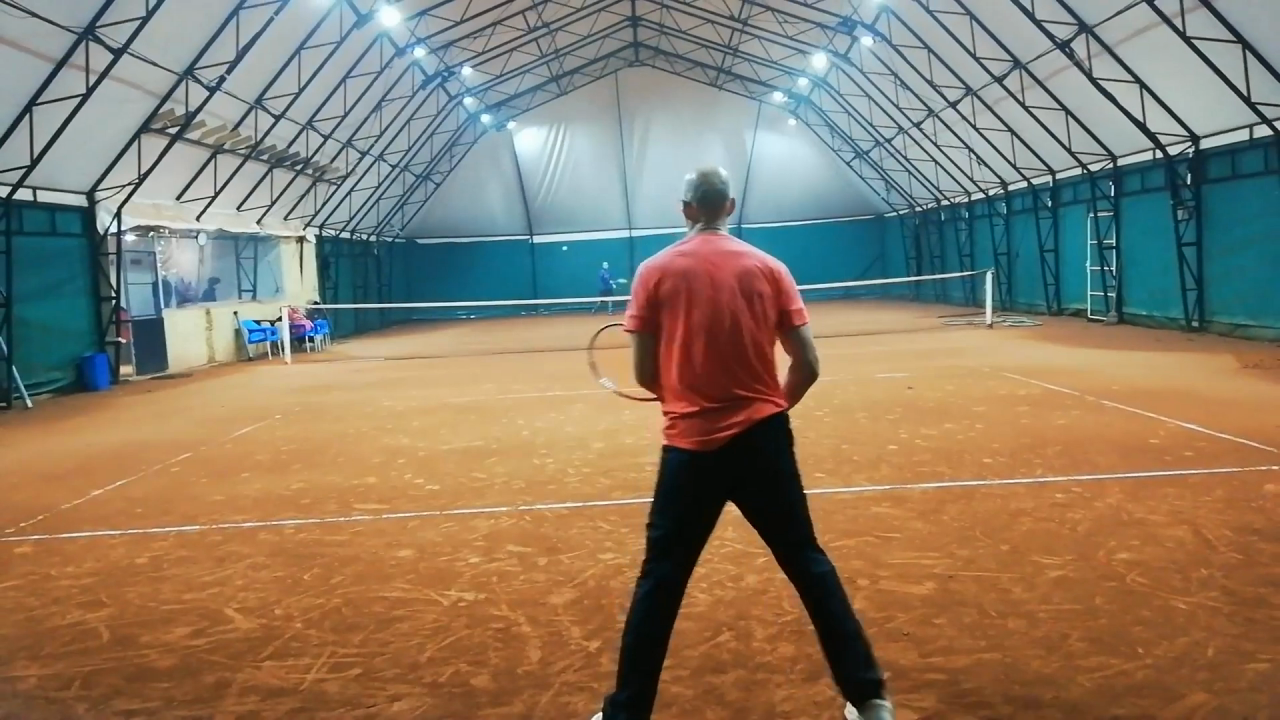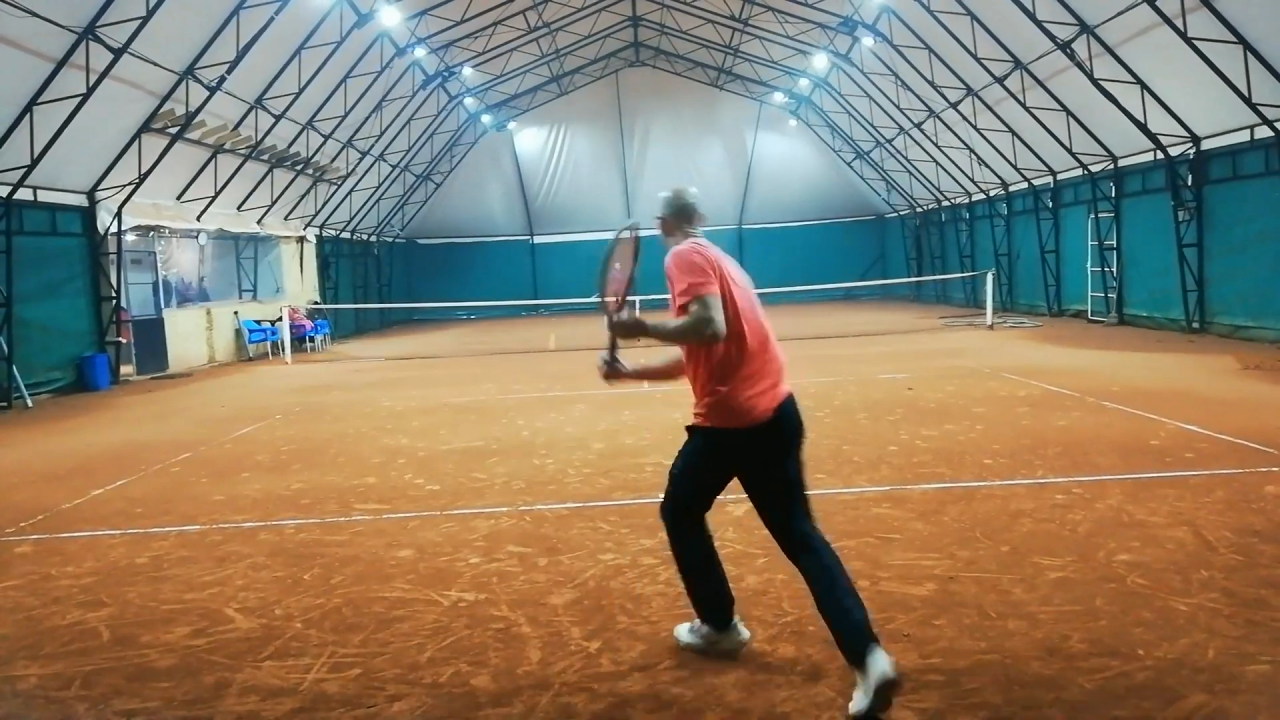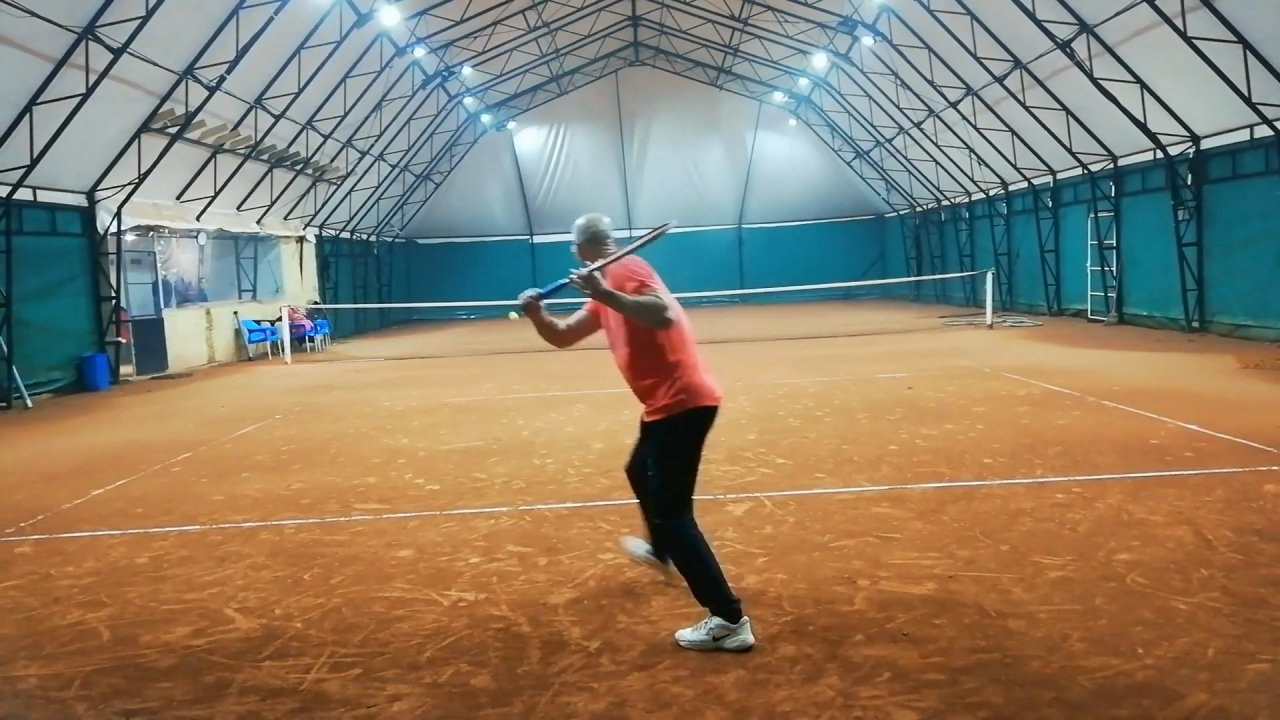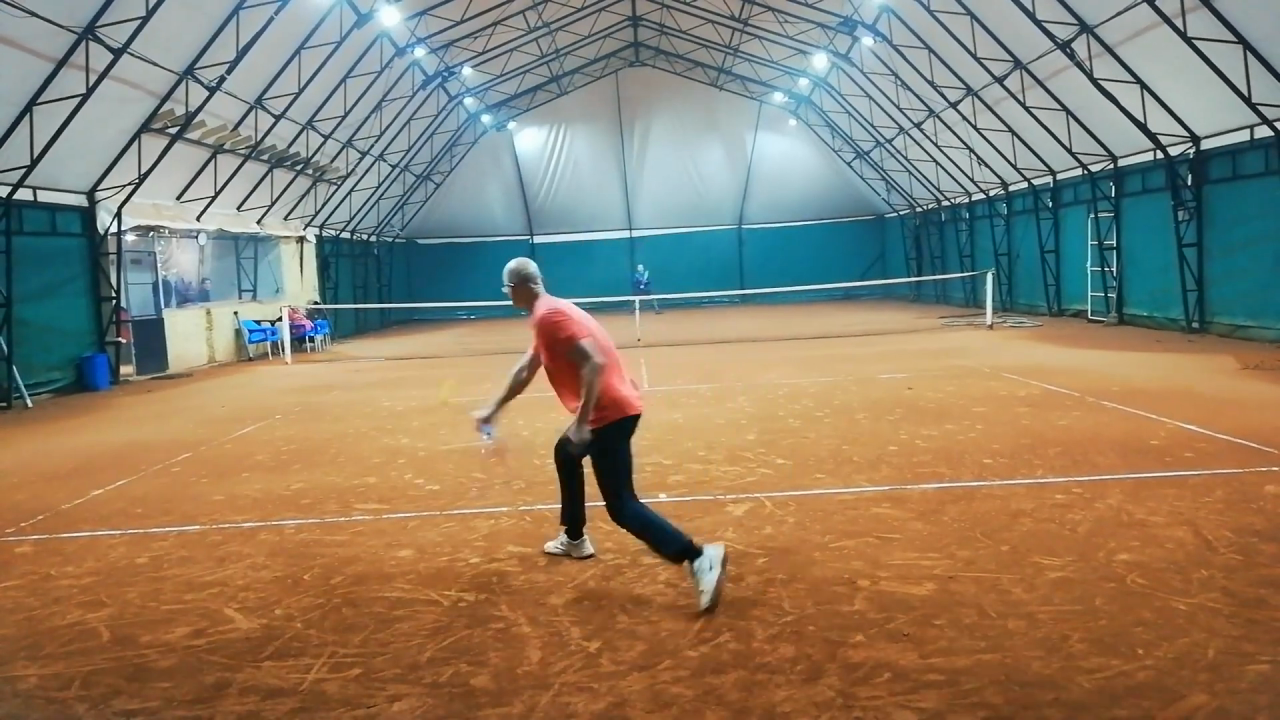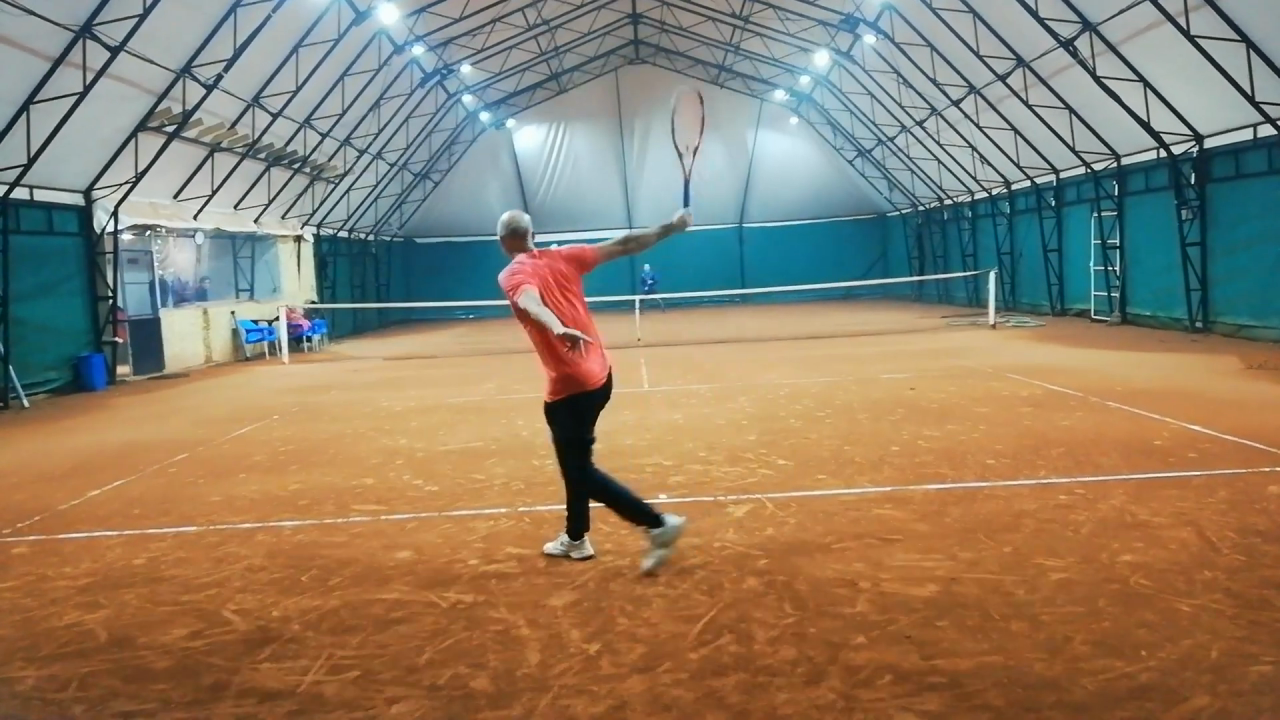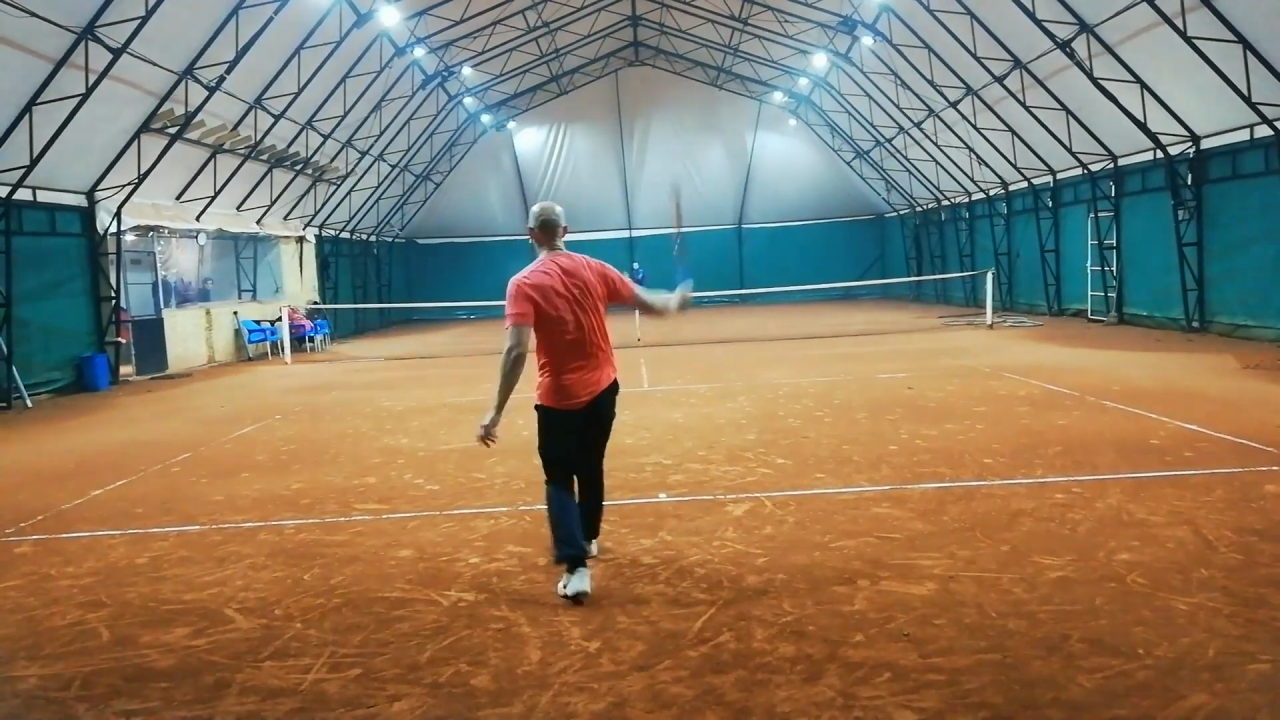
dt=0.4s
person 1, frame 1
left shoulder: (654, 271)
right shoulder: (769, 269)
left elbow: (645, 374)
right elbow: (807, 365)
left hip: (691, 444)
right hip: (762, 437)
left knee: (659, 580)
right knee: (808, 567)
person 1, frame 2
left shoulder: (683, 258)
right shoulder: (724, 262)
left elbow: (710, 329)
left wrist: (643, 328)
right wrist: (632, 372)
left hip: (726, 421)
right hip: (777, 411)
left knee: (680, 512)
right knee: (801, 537)
left ankle: (720, 625)
right ankle: (868, 658)
person 1, frame 3
left shoulder: (625, 269)
right shoulder: (607, 288)
left elbow: (664, 316)
right elbow: (562, 335)
left wrist: (605, 294)
right wrist: (537, 312)
left hip: (679, 403)
right hip: (682, 401)
left knee: (668, 512)
right knee: (640, 472)
left ankle: (729, 620)
right ankle: (659, 550)
person 1, frame 4
left shoulder: (549, 317)
right shoulder: (547, 315)
left elbow: (594, 364)
right elbow: (527, 370)
left wrist: (582, 422)
right wrist: (494, 409)
left hip: (611, 412)
right hip: (604, 409)
left knee: (621, 506)
right knee: (565, 454)
left ankle: (698, 557)
right ankle: (574, 538)
person 1, frame 5
left shoulder: (513, 274)
right shoulder: (563, 257)
left elbow: (532, 303)
right elbow: (621, 246)
left wrist: (559, 330)
right wrist: (668, 228)
left hip: (570, 383)
right hip: (597, 373)
left knee: (579, 470)
right knee: (570, 456)
left ankle: (658, 524)
right ankle: (575, 537)
person 1, frame 6
left shoulder: (524, 283)
right shoulder: (594, 269)
left elbow: (516, 350)
right elbow: (646, 302)
left wrist: (496, 413)
right wrist: (675, 301)
left hip: (558, 396)
right hip: (603, 388)
left knee: (558, 482)
right knee: (590, 468)
left ankle: (575, 568)
right ankle: (586, 538)
